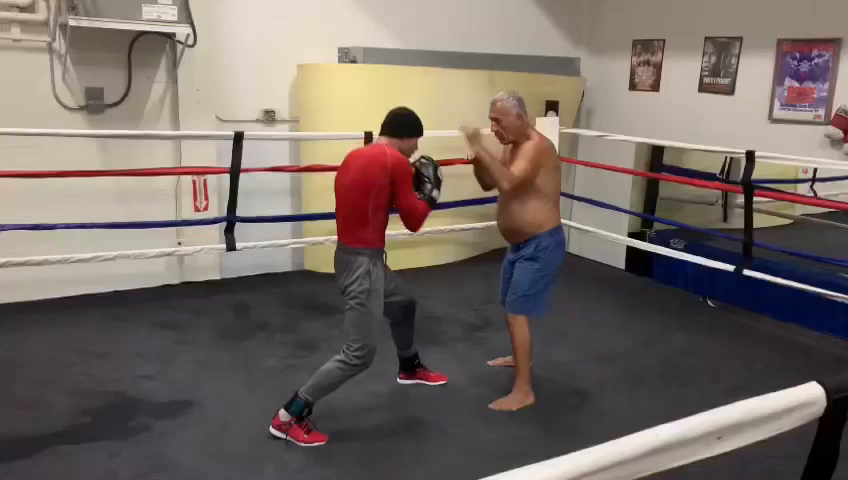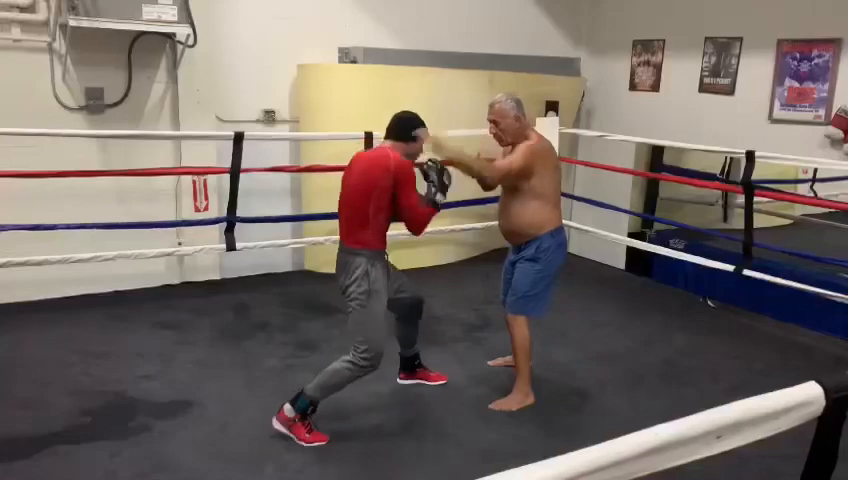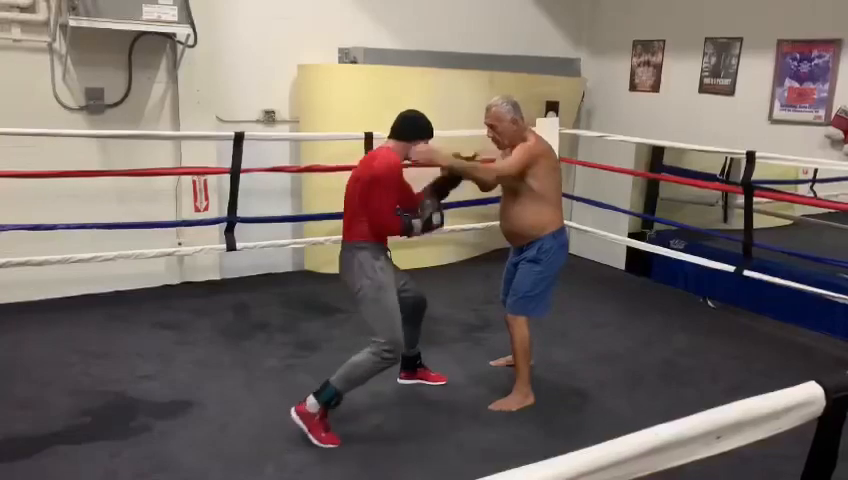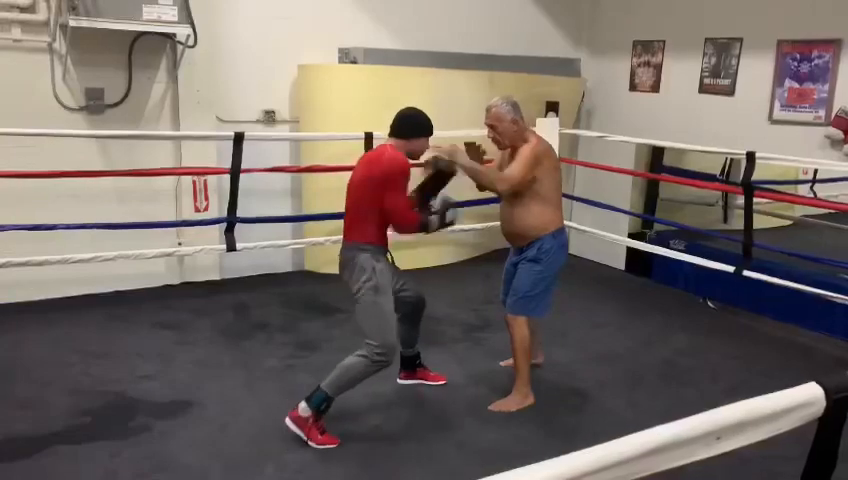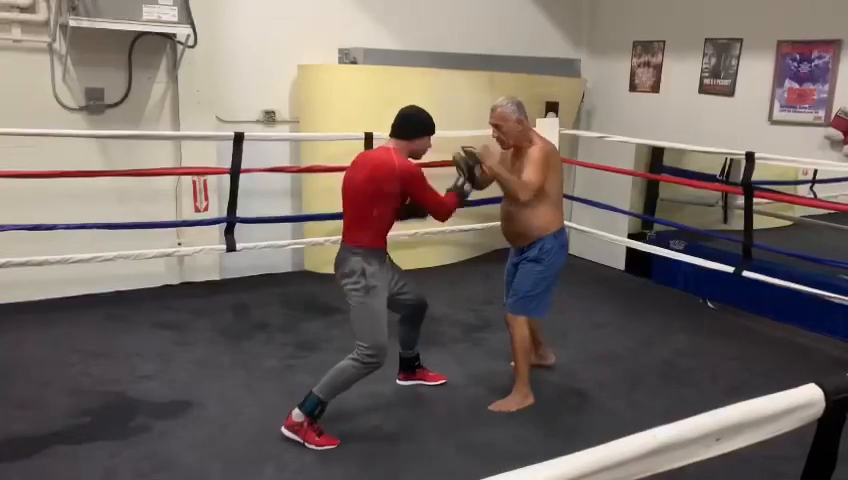
dt=0.1s
person 1, frame 1
left shoulder: (353, 158)
right shoulder: (397, 163)
right elbow: (413, 221)
right wrist: (431, 185)
left hip: (359, 256)
right hip: (362, 263)
left knee: (404, 305)
right knee: (359, 354)
left ankle: (410, 368)
right ankle: (289, 417)
person 1, frame 2
left shoulder: (359, 160)
right shoulder: (400, 165)
right elbow: (416, 224)
left wrist: (403, 200)
right wrist: (437, 190)
left hip: (365, 257)
right hip: (363, 264)
left knee: (412, 303)
right knee: (367, 356)
left ankle: (410, 368)
right ankle: (294, 412)
person 1, frame 3
left shoulder: (377, 159)
right shoulder: (388, 166)
left elbow: (414, 202)
right elbow: (386, 224)
left wrist: (450, 179)
right wrist: (426, 220)
left hip: (371, 256)
right hip: (365, 259)
left knee: (414, 302)
right knee: (388, 348)
left ankle: (412, 368)
right ankle: (313, 407)
person 1, frame 4
left shoulder: (374, 158)
right shoulder: (396, 163)
right elbow: (404, 221)
left wrist: (435, 185)
right wrist: (439, 217)
left hip: (370, 257)
right hip: (366, 260)
left knee: (413, 302)
right knee: (380, 350)
left ankle: (410, 368)
right ankle: (306, 412)
person 1, frame 5
left shoulder: (367, 159)
right shoulder: (402, 168)
right elbow: (442, 211)
left wrist: (407, 207)
right wrist: (465, 182)
left hip: (375, 258)
right hip: (361, 264)
left knee: (414, 304)
right knee: (371, 354)
left ankle: (409, 369)
right ankle: (300, 418)
person 2, frame 1
left shoulder: (535, 147)
right shoulder: (513, 147)
left elbow: (508, 182)
right elbow: (489, 184)
left wrist: (481, 148)
right wrist: (480, 163)
left hip: (542, 244)
right hip: (520, 243)
left knee: (517, 313)
right knee: (510, 304)
left ankle: (523, 391)
right ankle: (519, 357)
person 2, frame 2
left shoulder: (534, 147)
right shoulder: (512, 147)
left elbow: (491, 172)
right elbow: (490, 182)
left wrist: (447, 151)
right wrist: (472, 162)
left hip: (543, 245)
right hip: (522, 243)
left knee: (517, 314)
right knee: (510, 304)
left ankle: (522, 391)
right ankle: (518, 356)
person 2, frame 3
left shoulder: (533, 149)
right shoulder: (512, 148)
left elbow: (488, 175)
right elbow: (488, 181)
left wrist: (435, 158)
right wrist: (468, 167)
left hip: (545, 246)
right hip: (524, 244)
left knee: (516, 314)
right knee: (510, 304)
left ankle: (522, 392)
right ankle: (520, 356)
person 2, frame 4
left shoulder: (534, 150)
right shoulder: (510, 150)
left elbow: (502, 184)
right elbow: (486, 183)
left wrist: (461, 161)
right wrist: (475, 161)
left hip: (545, 246)
right hip: (523, 245)
left knee: (516, 314)
right knee: (510, 302)
left ankle: (522, 392)
right ankle: (531, 354)
person 2, frame 5
left shoulder: (539, 151)
right shoulder: (508, 149)
left elbow: (524, 196)
right elbow: (481, 182)
left wrist: (496, 163)
right wrist: (476, 164)
left hip: (545, 247)
right hip: (522, 245)
left knee: (516, 313)
right knee: (522, 306)
left ankle: (522, 392)
right ankle: (542, 353)
